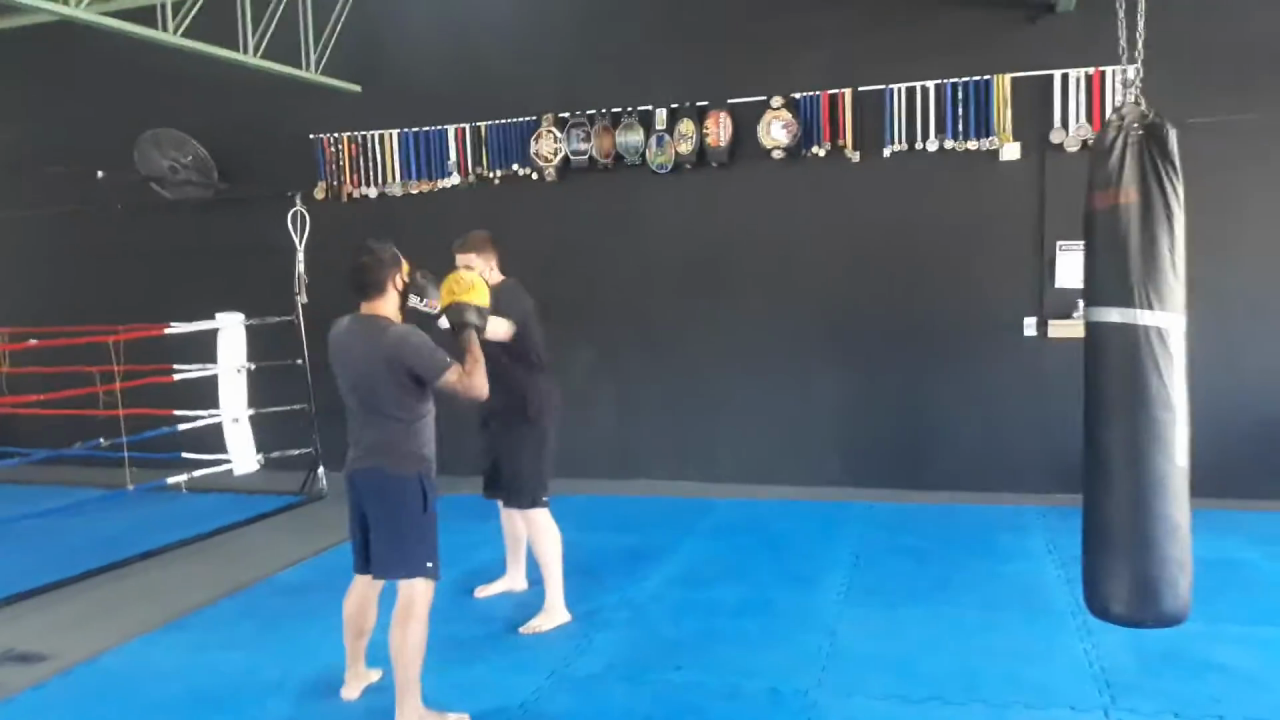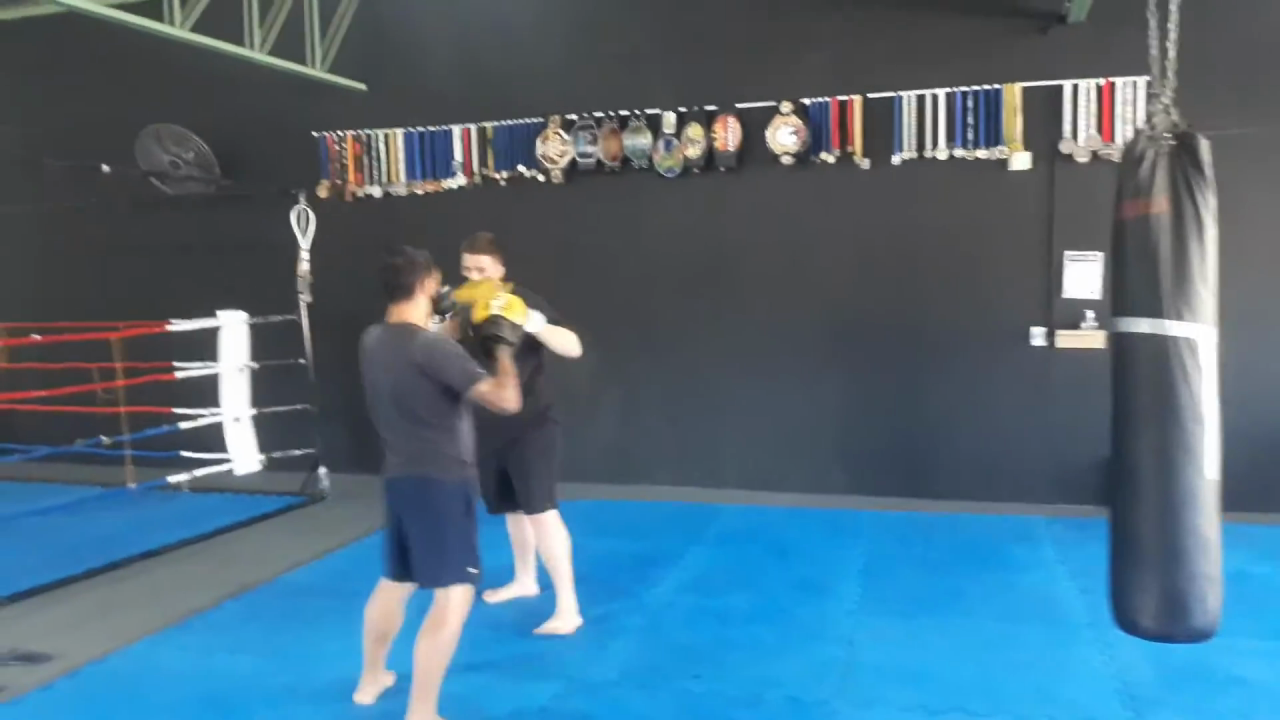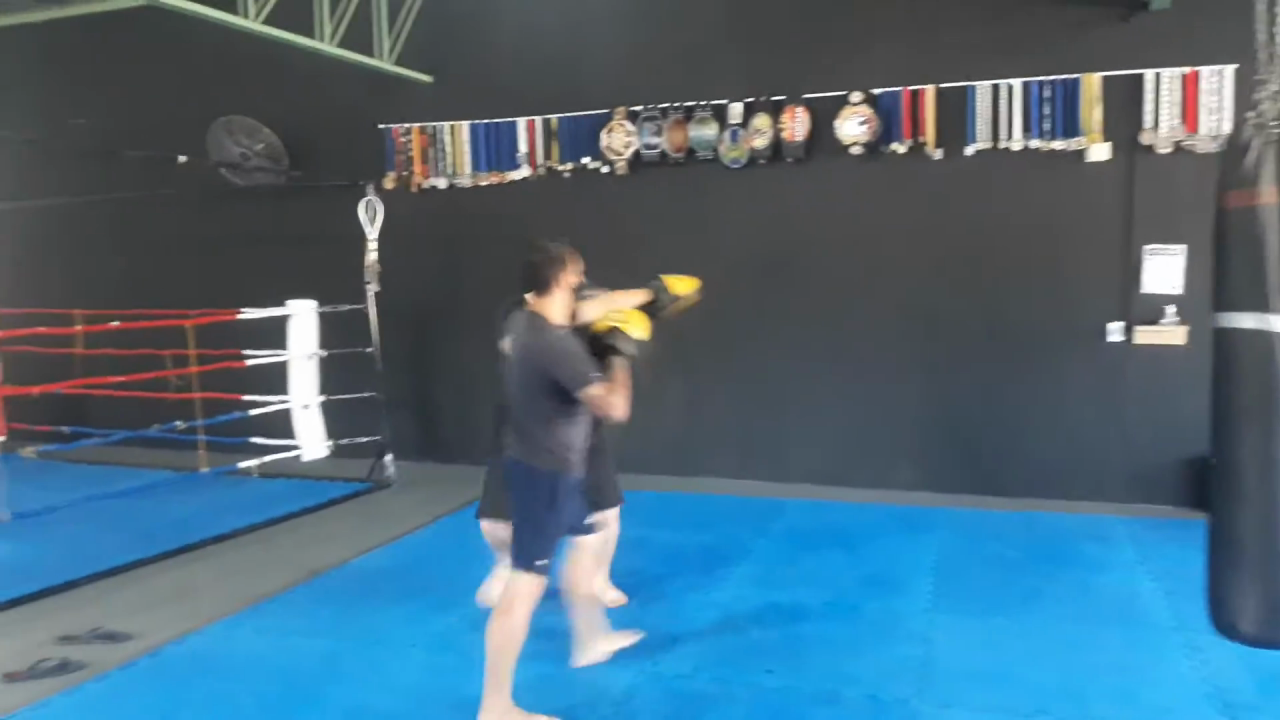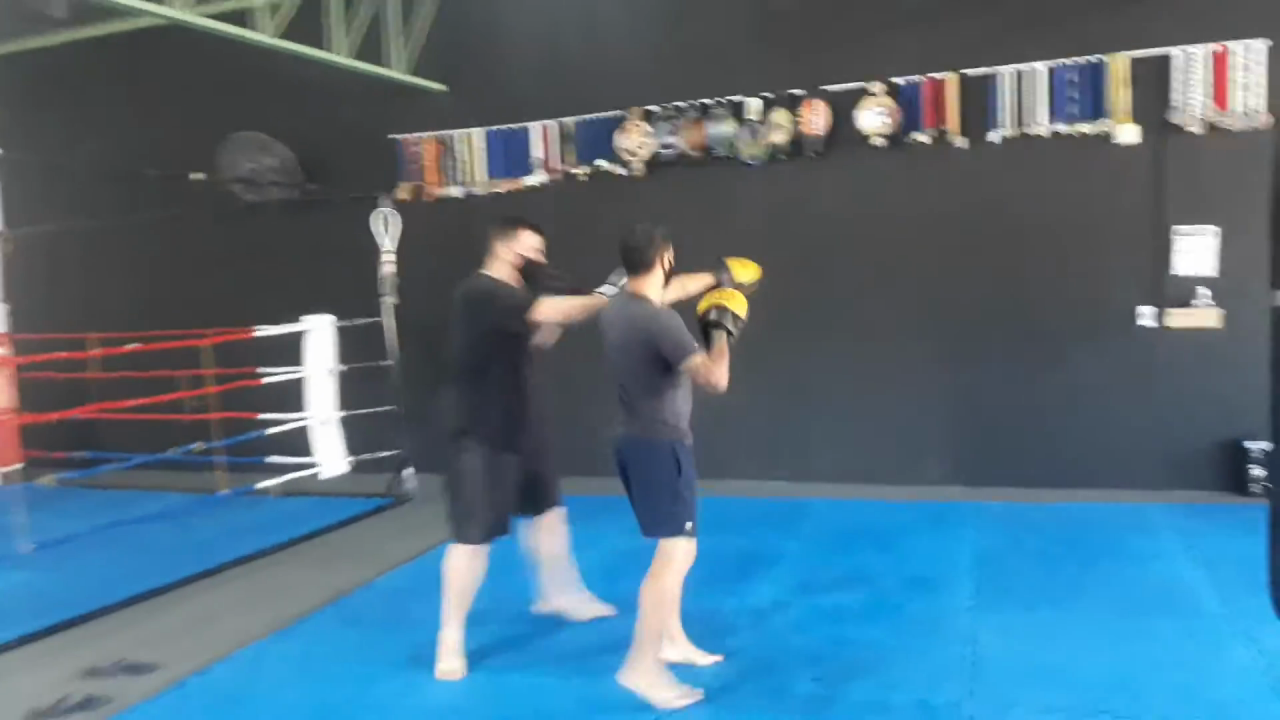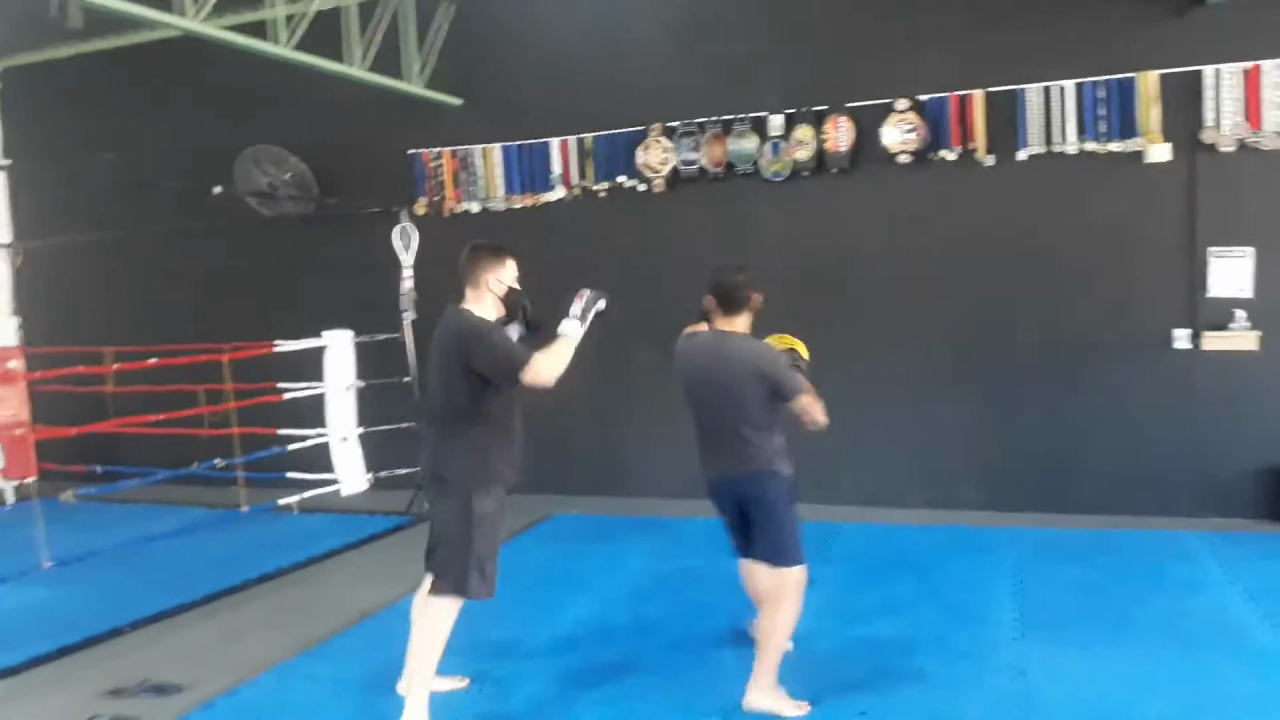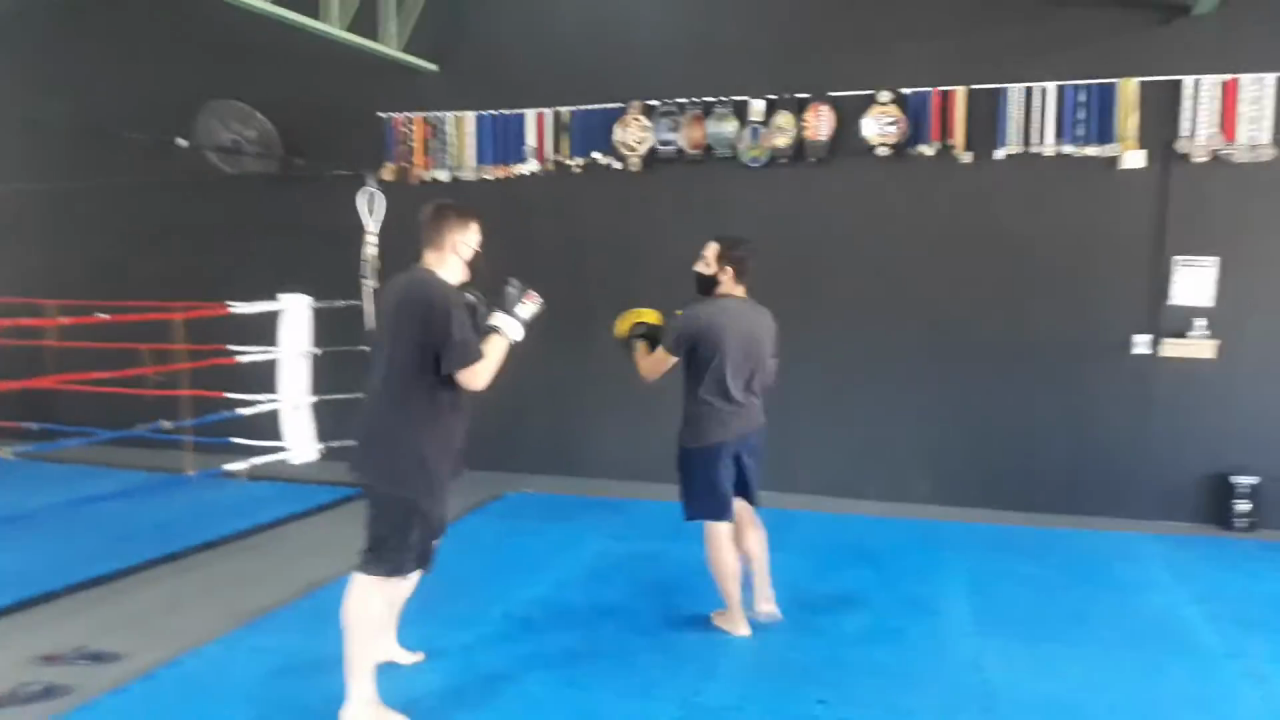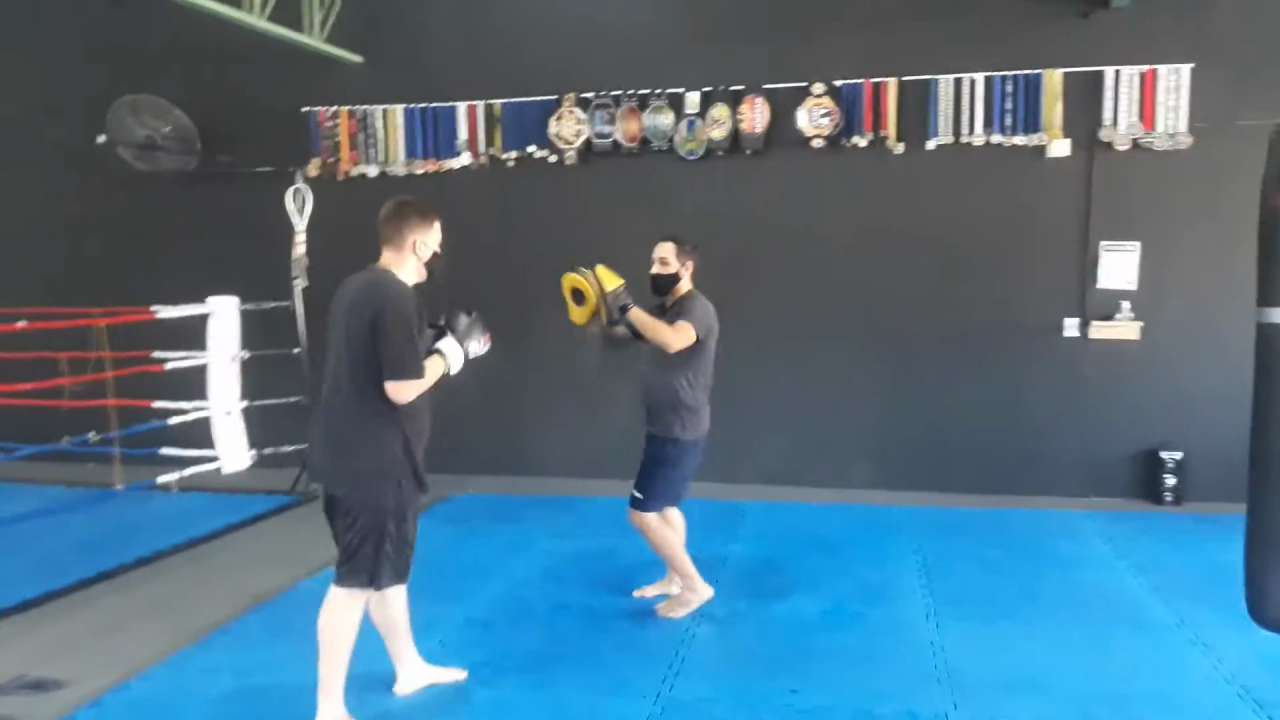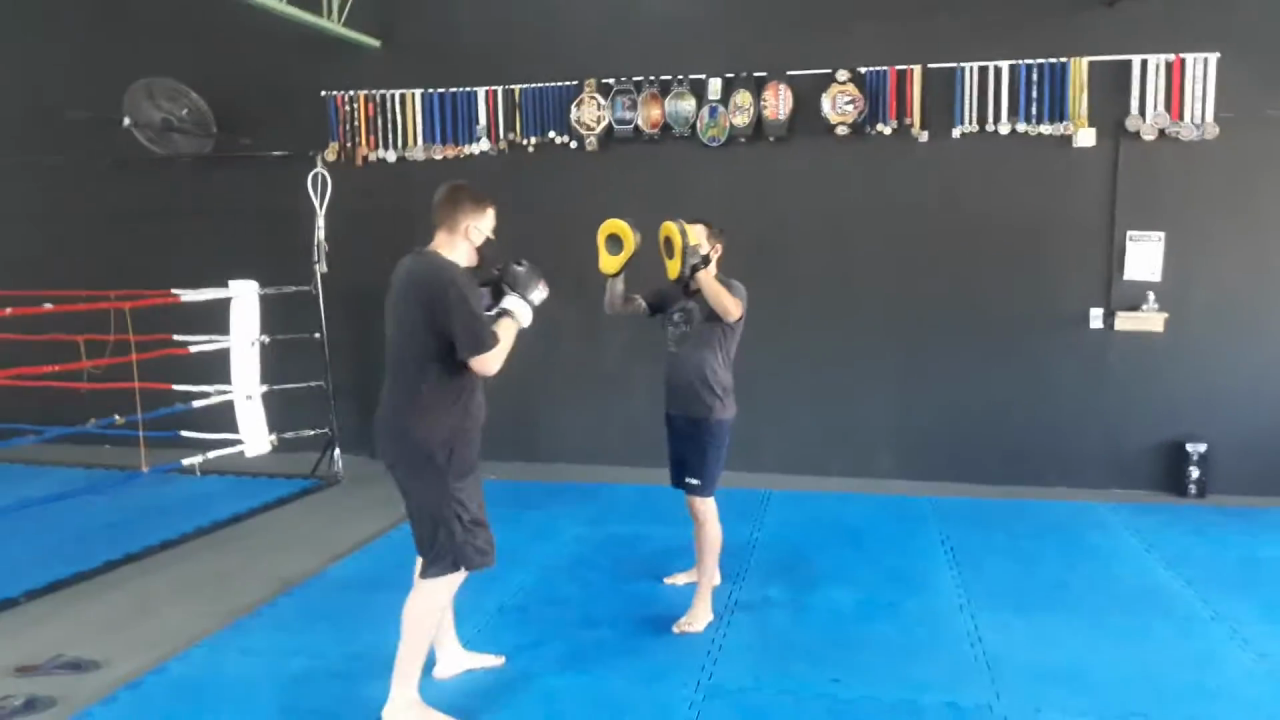
dt=0.3s
person 1, frame 1
left shoulder: (509, 294)
left elbow: (497, 331)
right elbow: (480, 346)
left hip: (527, 414)
right hip: (502, 414)
left knee: (529, 505)
right knee: (506, 498)
left ankle: (556, 605)
right ankle: (514, 574)
person 1, frame 2
left shoulder: (524, 302)
left elbow: (573, 347)
left wrist: (534, 322)
right wrist: (447, 322)
left hip: (531, 423)
right hip: (489, 425)
left knee: (540, 510)
right knee: (510, 508)
left ankle: (568, 607)
right ankle: (525, 579)
person 1, frame 3
left shoulder: (585, 313)
right shoulder: (517, 316)
right wrist: (568, 321)
left knee: (606, 513)
right knee: (494, 522)
left ankle: (600, 579)
right ankle: (507, 564)
person 1, frame 4
left shoulder: (513, 297)
right shoulder: (484, 295)
left elbow: (539, 337)
right elbow: (549, 313)
right wrist: (609, 297)
left hip: (519, 427)
right hip: (481, 434)
left knee: (546, 509)
right knee: (474, 538)
left ankle: (561, 592)
right ankle: (451, 637)
person 1, frame 5
left shoulder: (465, 327)
right shoulder: (472, 333)
left elbow: (501, 370)
right elbow: (541, 374)
left wrist: (512, 330)
right wrist: (576, 321)
left hip: (472, 474)
right hip: (467, 479)
left knee: (447, 578)
right knee: (452, 586)
left ankle: (416, 673)
person 1, frame 6
left shoulder: (403, 287)
right shoulder: (440, 297)
right elbow: (475, 376)
left wrist: (470, 322)
right wrist: (508, 320)
left hip: (397, 444)
right hip: (409, 453)
left knee: (415, 549)
right knee: (382, 567)
left ankle: (381, 639)
person 1, frame 7
left shoulder: (359, 287)
right shoulder: (394, 299)
right elbow: (402, 389)
left wrist: (439, 343)
right wrist: (453, 350)
left hip: (350, 452)
right hip: (372, 461)
left knee: (387, 569)
right knee: (358, 579)
left ankle: (410, 666)
person 1, frame 8
left shoulder: (414, 268)
right shoulder: (449, 279)
right elbow: (487, 360)
left wrist: (493, 307)
right wrist: (519, 304)
left hip: (419, 434)
right hip: (432, 443)
left knee: (440, 550)
right knee: (449, 560)
left ankle: (448, 651)
person 2, frame 1
left shoulder: (340, 331)
right shoulder: (407, 340)
right elbow: (476, 389)
left wrist: (418, 303)
right wrist: (470, 328)
left hip: (362, 470)
right hip: (402, 475)
left knee: (366, 577)
right knee: (415, 589)
left ankle: (355, 674)
person 2, frame 2
left shoulder: (372, 341)
right shoulder: (434, 348)
right elbow: (507, 401)
right wrist: (503, 344)
left hip: (400, 477)
right hip: (442, 482)
left knee: (394, 583)
right knee: (454, 597)
left ankle: (371, 678)
person 2, frame 3
left shoulder: (525, 323)
right shoulder: (557, 345)
right elbow: (614, 409)
right wrist: (619, 355)
left hip: (552, 468)
right hip: (545, 472)
left knee: (583, 542)
right knee: (525, 585)
left ankle: (592, 639)
person 2, frame 4
left shoulder: (616, 306)
right shoulder: (658, 320)
left elbow: (665, 291)
right elbow: (715, 379)
left wrist: (715, 277)
right wrist: (721, 330)
left hip: (639, 442)
right hip: (659, 444)
left knee: (677, 540)
right knee: (676, 549)
left ankle: (672, 640)
right ankle: (642, 665)
person 2, frame 5
left shoulder: (694, 345)
right shoulder: (766, 357)
right elbow: (817, 419)
left wrist: (705, 328)
right wrist: (799, 376)
left hip: (720, 476)
right hip: (765, 475)
left knee: (750, 555)
right knee: (789, 576)
left ankle: (773, 635)
person 2, frame 6
left shoulder: (697, 318)
right shoulder: (763, 319)
left elbow: (649, 371)
left wrist: (642, 338)
left hip: (704, 438)
right hip: (749, 431)
left knee: (718, 526)
right knee: (744, 513)
left ankle: (736, 615)
right ankle: (762, 594)
person 2, frame 7
left shoulder: (696, 308)
right shoulder: (662, 309)
left elbow: (671, 342)
right elbow: (617, 334)
left wrist: (626, 307)
left hip: (680, 430)
right hip: (666, 427)
left knee: (642, 513)
right knee: (664, 506)
left ankle: (695, 586)
right ankle: (677, 578)
person 2, frame 8
left shoulder: (730, 289)
right shoulder: (672, 292)
left elbow: (731, 312)
right elbow: (617, 307)
left wrist: (696, 269)
right wrist: (616, 271)
left hip: (711, 413)
right hip: (678, 409)
left knee: (699, 501)
right knee: (698, 494)
left ankle: (703, 603)
right ankle: (707, 569)
